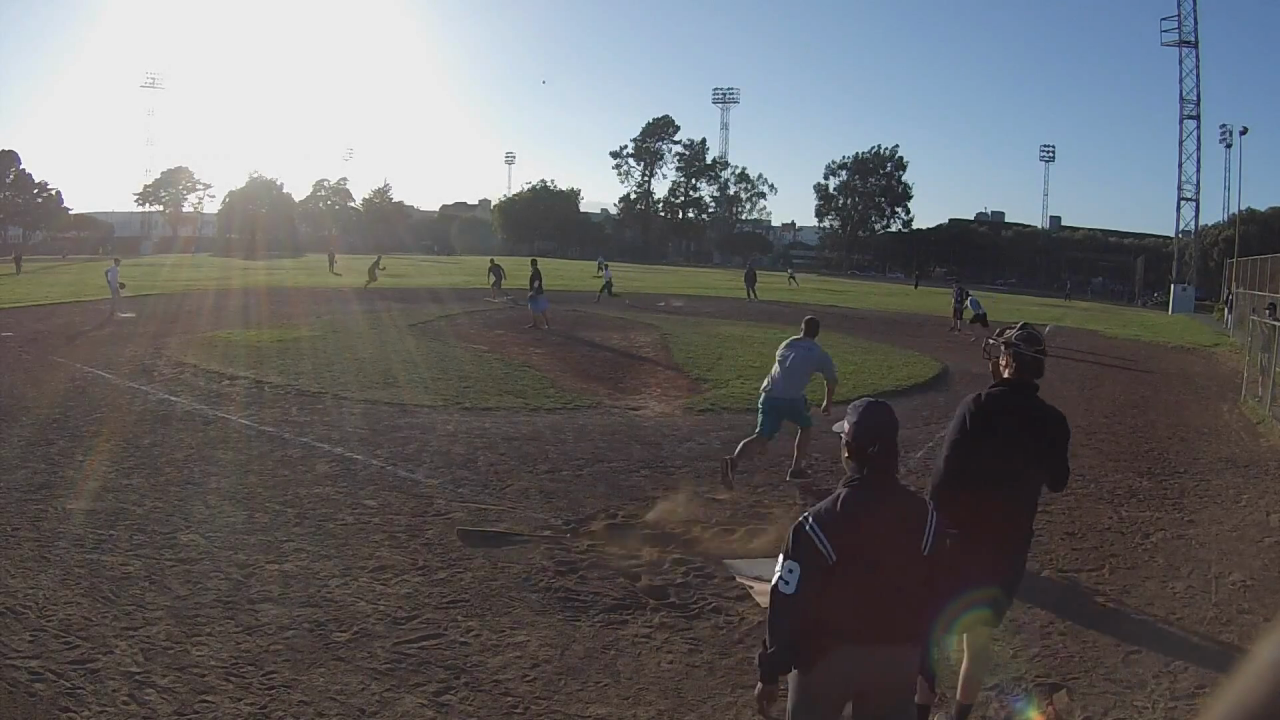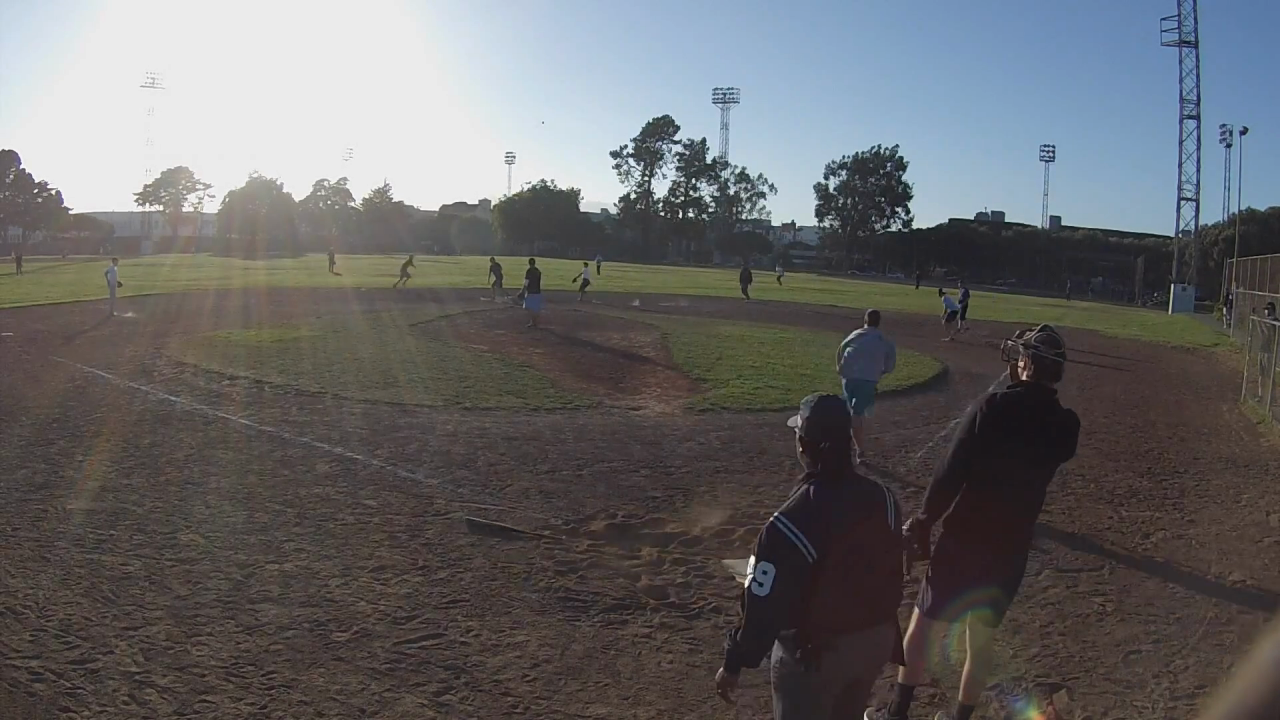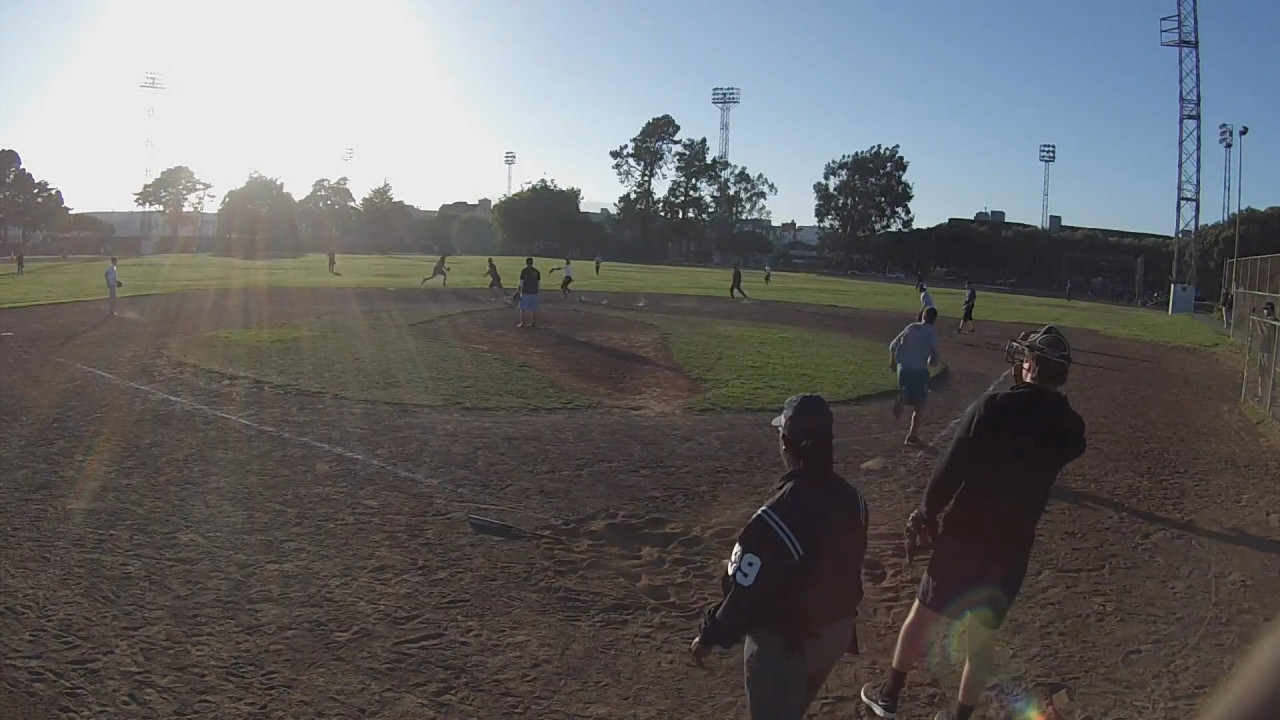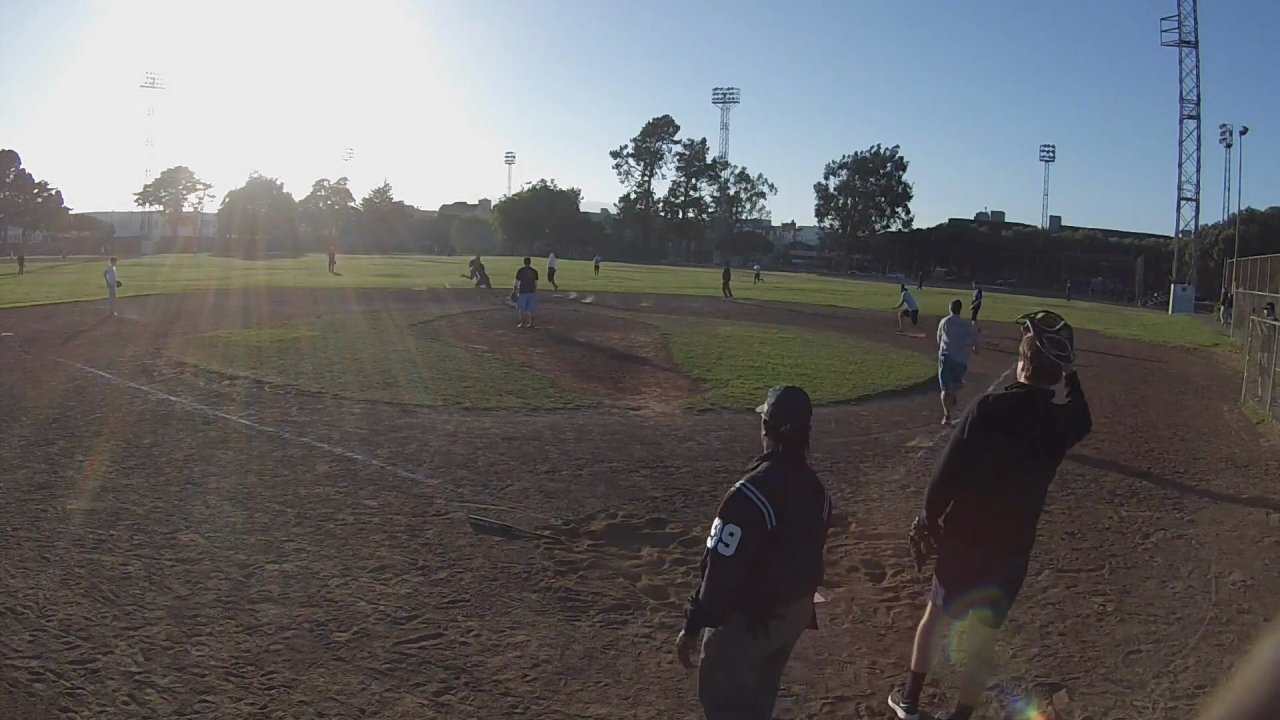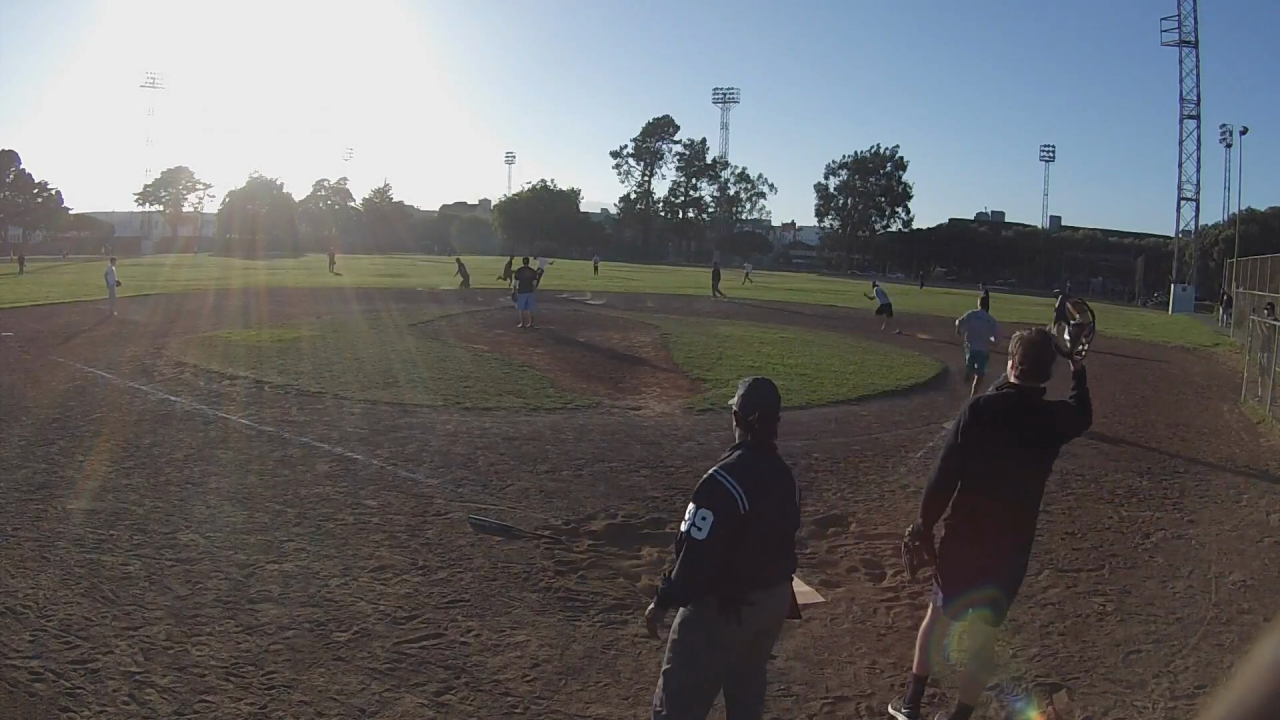
dt=0.3s
person 1, frame 1
left shoulder: (979, 408)
right shoulder: (1053, 421)
left elbow: (946, 475)
right elbow: (1058, 481)
left hip: (963, 538)
right hip: (1011, 544)
right knee: (979, 637)
person 1, frame 2
left shoulder: (993, 407)
right shoulder: (1065, 424)
left elbow: (953, 470)
left wrist: (925, 518)
right wrist: (1036, 396)
left hip: (965, 535)
right hip: (1012, 544)
left knee: (926, 621)
right knee: (981, 637)
person 1, frame 3
left shoulder: (993, 407)
right shoulder: (1068, 425)
left elbow: (952, 466)
left wrist: (927, 511)
right wrist: (1053, 395)
left hip: (964, 533)
right hip: (1012, 545)
left knee: (923, 614)
right knee: (981, 637)
person 1, frame 4
left shoulder: (987, 408)
right shoulder: (1060, 423)
left elbow: (949, 469)
right elbow: (1082, 420)
left wrist: (929, 516)
right wrist: (1070, 374)
left hip: (964, 533)
right hip: (1012, 544)
left knee: (937, 614)
right knee: (983, 635)
person 1, frame 5
left shoulder: (978, 409)
right shoulder: (1054, 419)
left elbow: (945, 473)
right elbow: (1082, 413)
left wrist: (924, 524)
right wrist: (1079, 370)
left hip: (964, 534)
right hip: (1012, 543)
left knee: (938, 615)
right knee: (982, 636)
person 2, frame 1
left shoulder: (821, 523)
right shoulder: (924, 515)
left elbow: (793, 608)
right elbow: (934, 596)
left wrist: (769, 671)
right wrist: (919, 646)
left hip: (828, 657)
right hip: (899, 655)
person 2, frame 2
left shoulder: (792, 523)
right shoulder: (881, 499)
left elbow: (765, 605)
right elbow: (892, 574)
left wrist: (734, 661)
left hip: (813, 650)
right hip: (876, 639)
person 2, frame 3
left shoulder: (777, 518)
right shoulder: (851, 499)
left elbow: (746, 593)
left wrist: (710, 636)
left hip: (784, 641)
right hip: (837, 630)
person 2, frame 4
left shoulder: (752, 492)
right shoulder: (815, 488)
left elbow: (723, 570)
left wrist: (694, 623)
left hip: (746, 618)
right hip: (796, 610)
person 2, frame 5
left shoulder: (723, 479)
right shoulder: (784, 477)
left elbow: (697, 553)
left wrist: (664, 600)
left hip: (721, 605)
right hip: (773, 599)
right knee: (748, 692)
